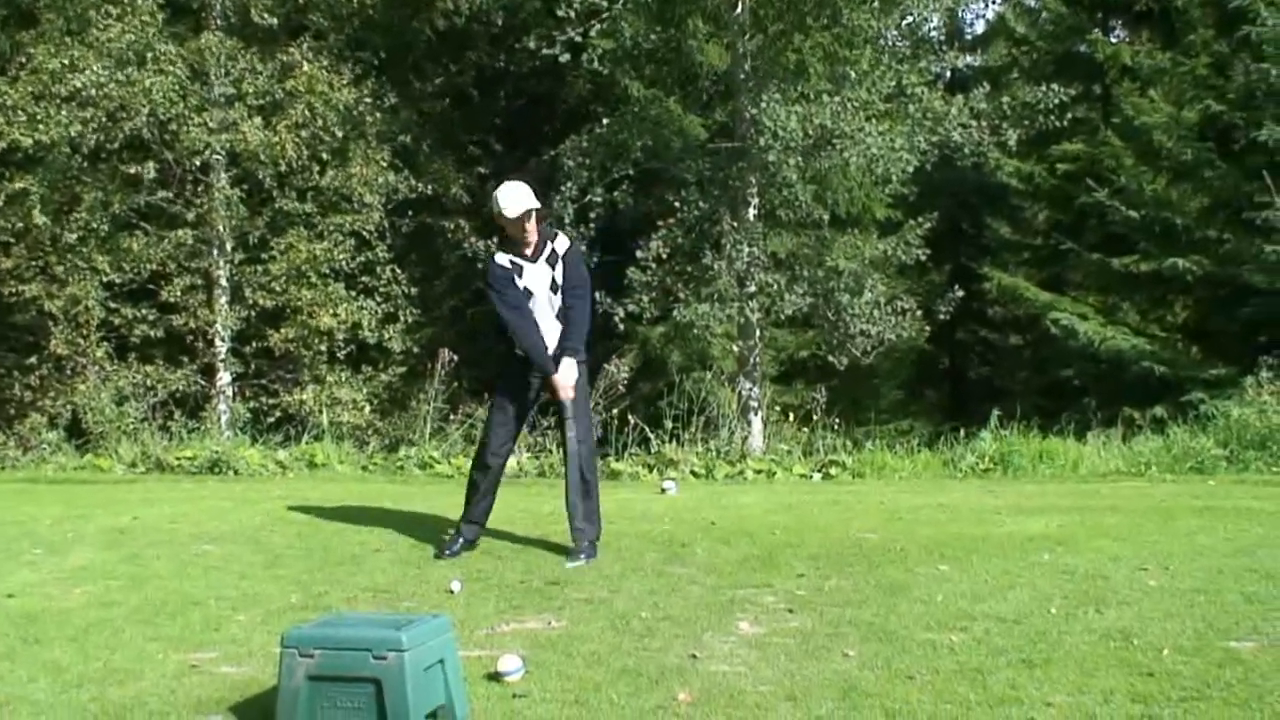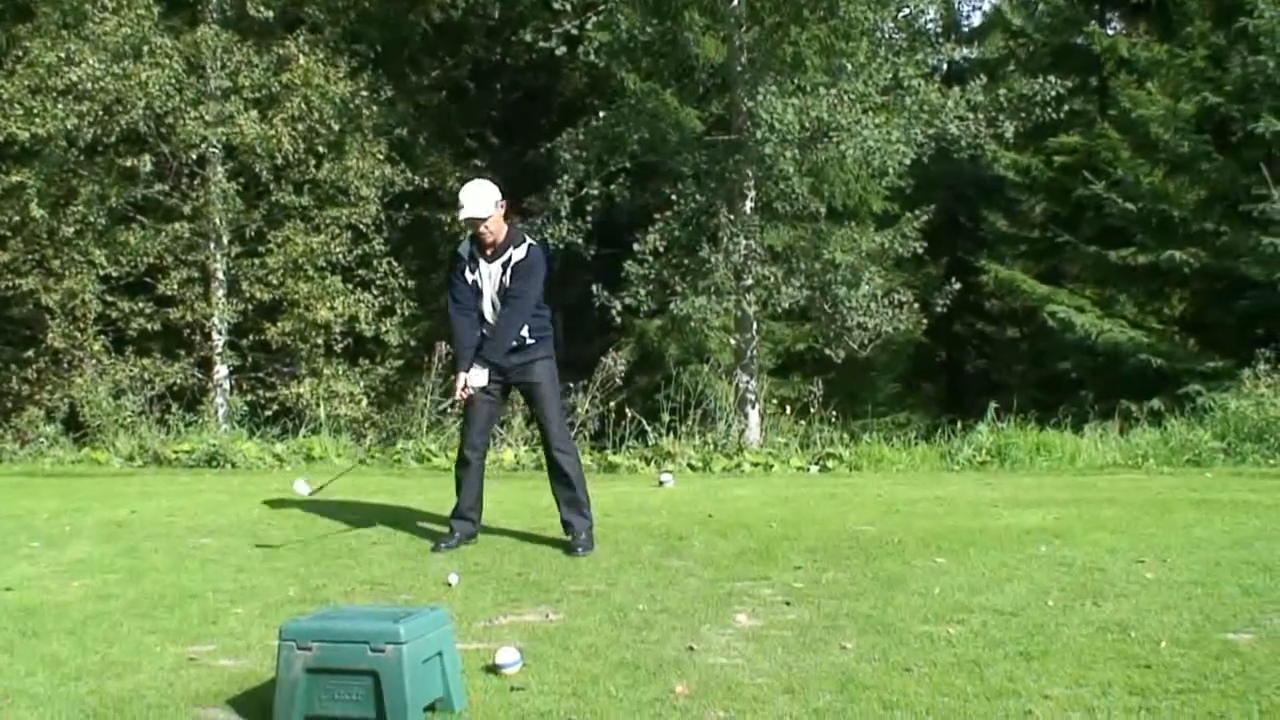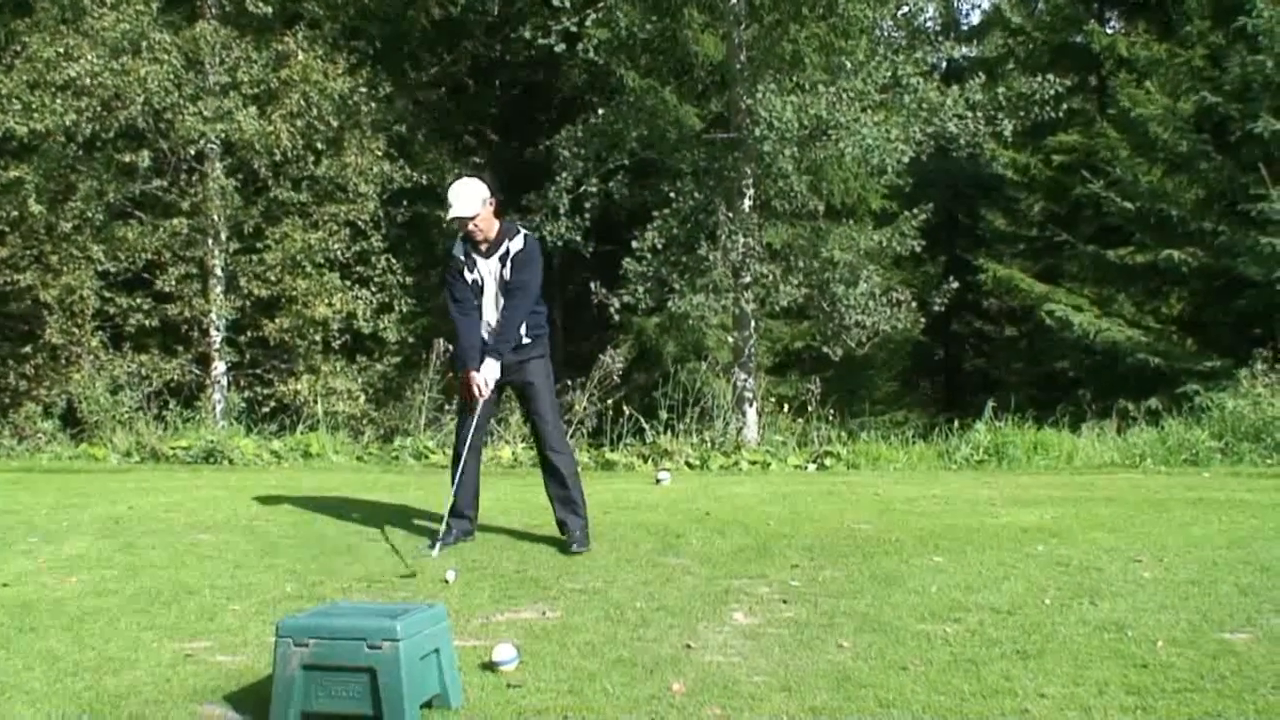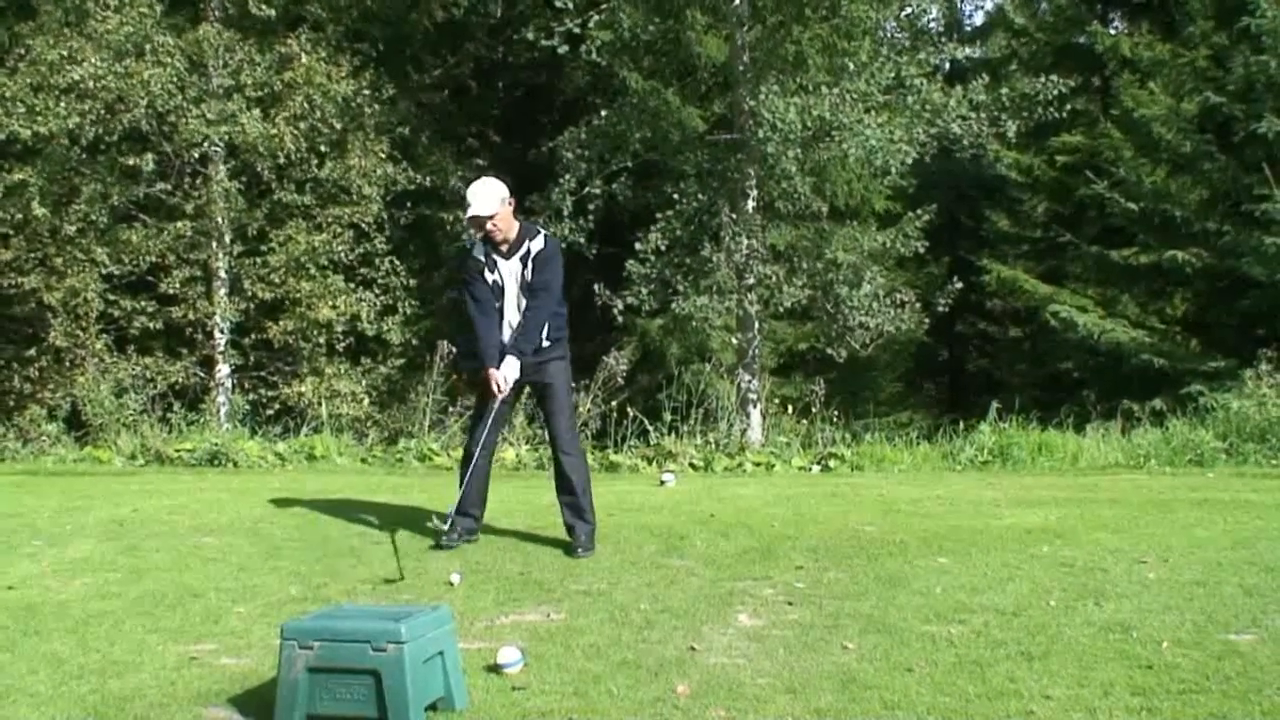
dt=0.3s
person 1, frame 1
left shoulder: (563, 247)
right shoulder: (499, 266)
left elbow: (578, 304)
right elbow: (520, 321)
left wrist: (570, 358)
right wrist: (548, 371)
left hip: (566, 360)
right hip: (520, 365)
left knee: (581, 446)
right knee: (494, 447)
left ankle: (585, 534)
right ankle: (469, 528)
person 1, frame 2
left shoulder: (528, 254)
right shoulder: (465, 255)
left elbow: (513, 315)
right elbow: (462, 314)
left wrist: (481, 366)
right wrist: (463, 366)
left hip: (532, 354)
right hip: (485, 358)
left knee: (556, 436)
right knee: (472, 441)
left ankle: (579, 526)
right ankle: (465, 523)
person 1, frame 3
left shoulder: (524, 246)
right shoulder: (459, 256)
left elbow: (519, 307)
right elbow: (463, 315)
left wrist: (494, 360)
right wrist: (470, 367)
left hip: (527, 352)
right hip: (481, 356)
left knee: (550, 434)
right knee: (467, 438)
left ankle: (574, 524)
right ankle: (461, 520)
person 1, frame 4
left shoulder: (544, 247)
right shoulder: (477, 257)
left elbow: (541, 307)
right elbow: (481, 315)
left wrist: (514, 358)
right wrist: (489, 365)
left hip: (546, 354)
right hip: (498, 358)
left knee: (564, 438)
right knee: (479, 437)
left ankle: (582, 528)
right ankle: (466, 519)
